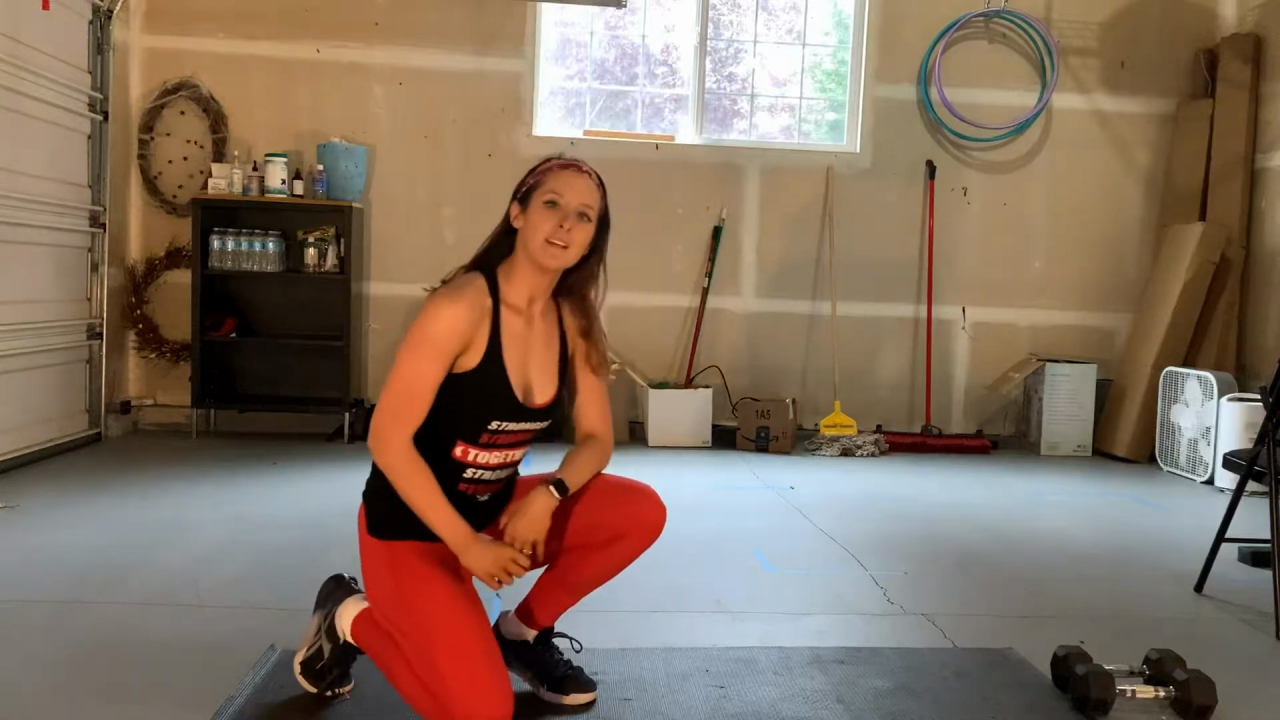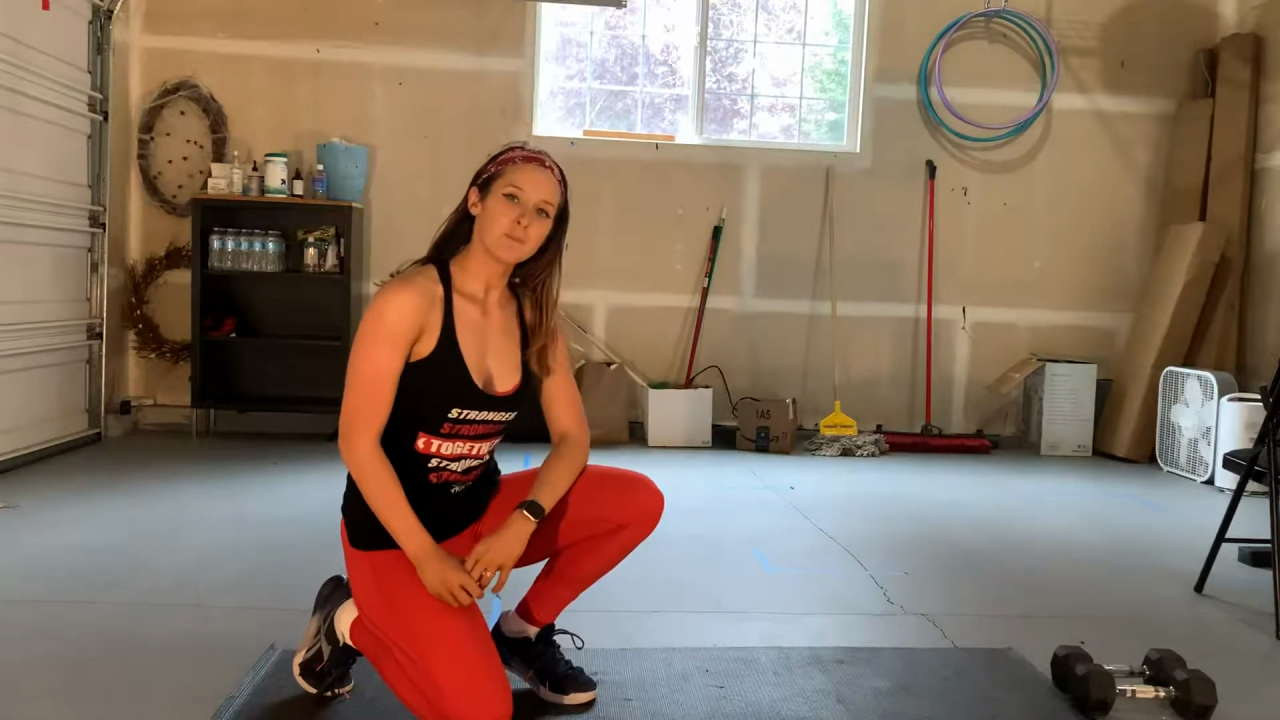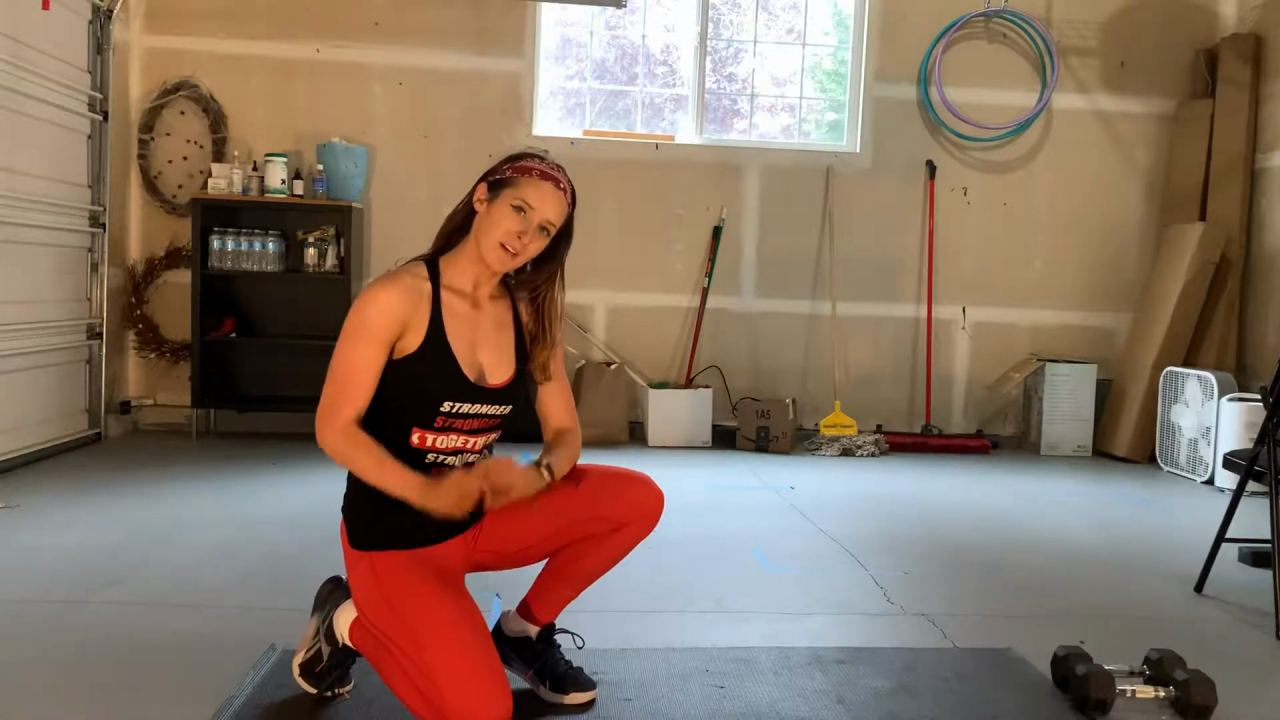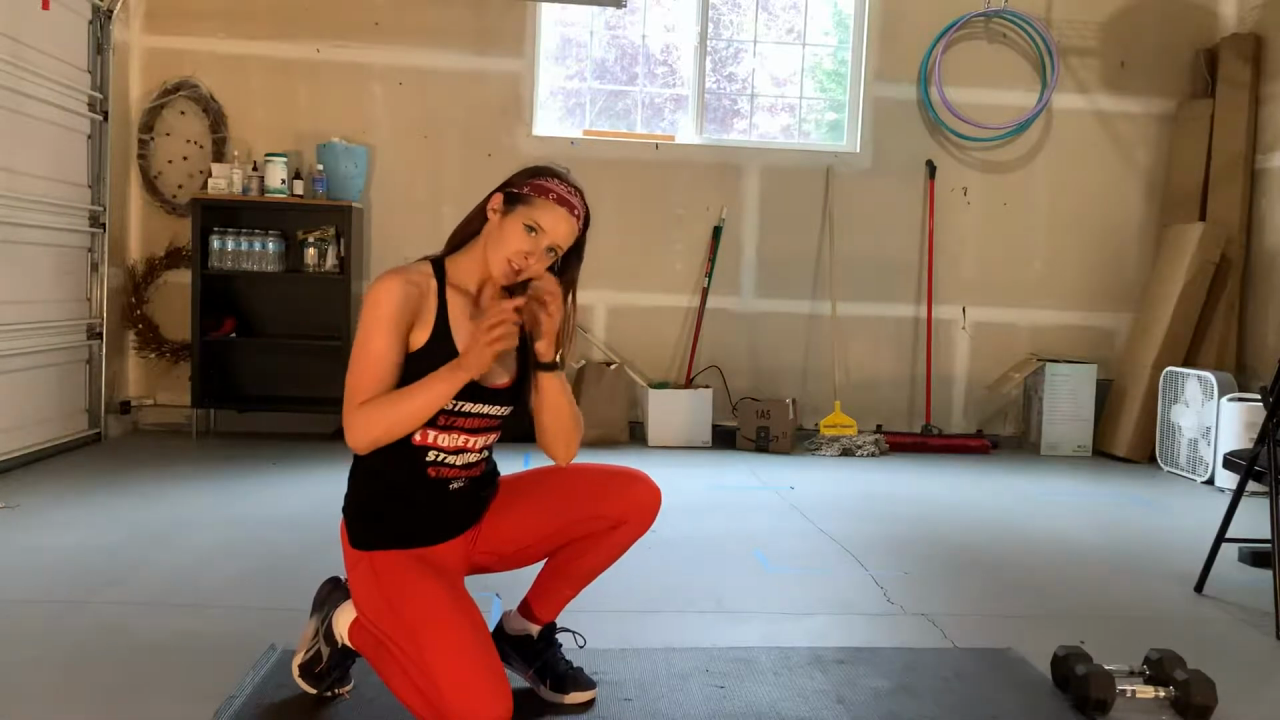
dt=0.5s
person 1, frame 1
left shoulder: (573, 323)
right shoulder: (461, 308)
left elbow: (596, 436)
right elbow: (390, 439)
left wrist: (548, 498)
right wrist: (464, 542)
left hip: (500, 510)
right hip: (411, 527)
left knee: (642, 512)
left ankle: (524, 632)
right ankle: (352, 620)
person 1, frame 2
left shoulder: (535, 315)
right shoulder: (410, 298)
left elbow: (571, 438)
right elbow: (358, 442)
left wrist: (521, 525)
right wrist: (426, 555)
left hip: (479, 510)
right hip: (394, 532)
left knee: (638, 502)
left ankle: (524, 630)
right ankle: (351, 621)
person 1, frame 3
left shoulder: (530, 312)
right shoulder: (397, 296)
left elbow: (570, 437)
right elbow: (334, 429)
left wrist: (537, 475)
right wrist: (425, 493)
left hip: (482, 513)
right hip: (394, 532)
left knee: (637, 501)
left ankle: (524, 631)
right ankle: (349, 623)
person 1, frame 4
left shoulder: (528, 314)
right shoulder: (403, 290)
left elbow: (562, 451)
right elbow: (360, 432)
left wrist: (547, 353)
right wrist: (464, 366)
left hip: (479, 514)
right hip: (394, 535)
left knee: (635, 497)
left ankle: (525, 630)
right ankle: (348, 623)
